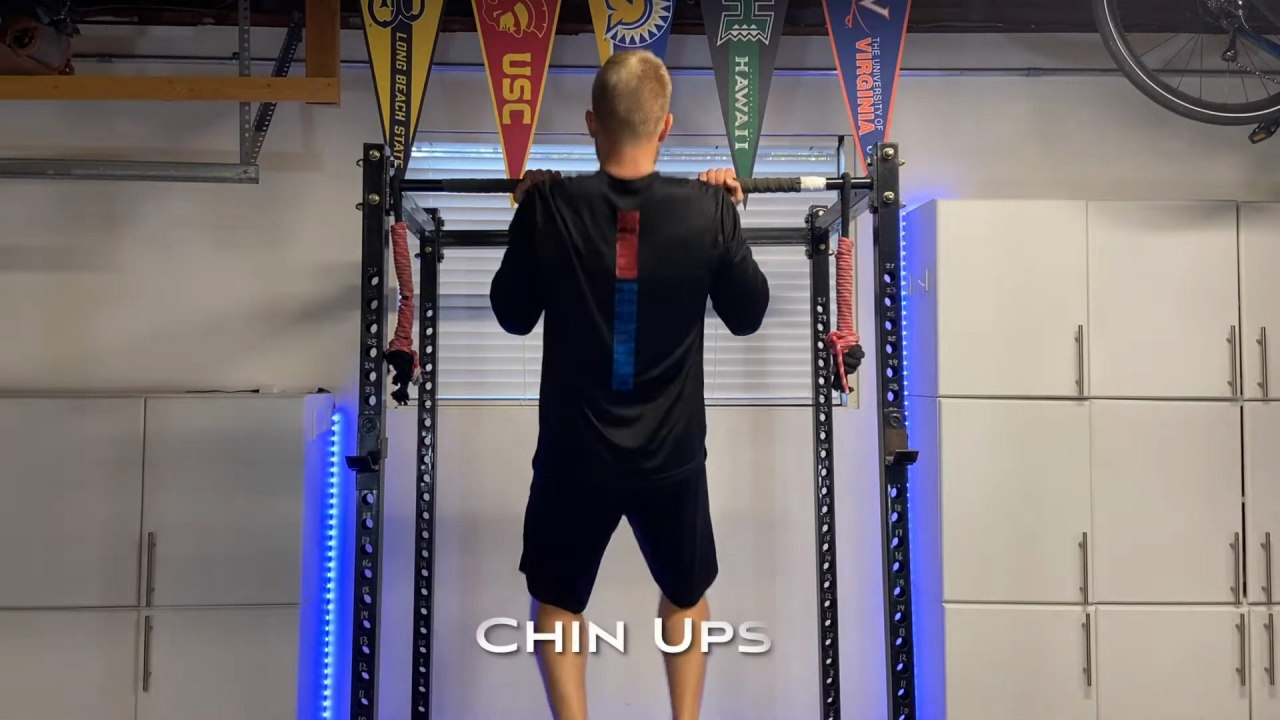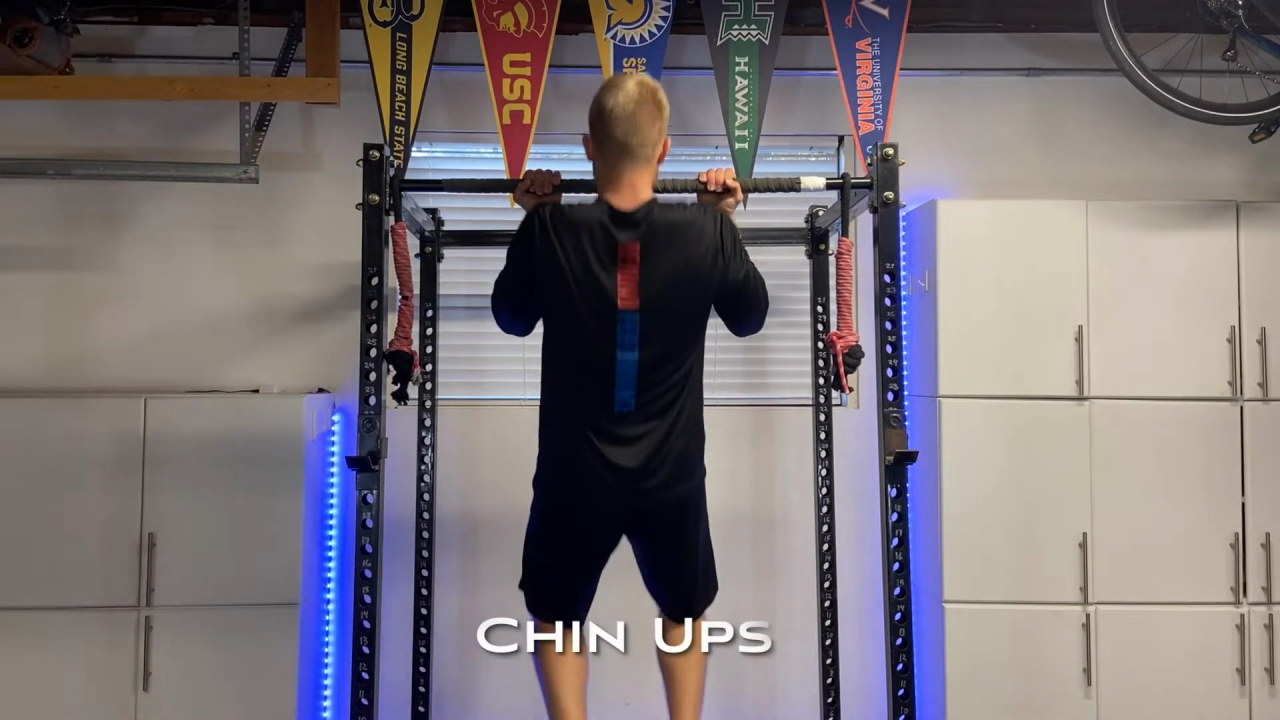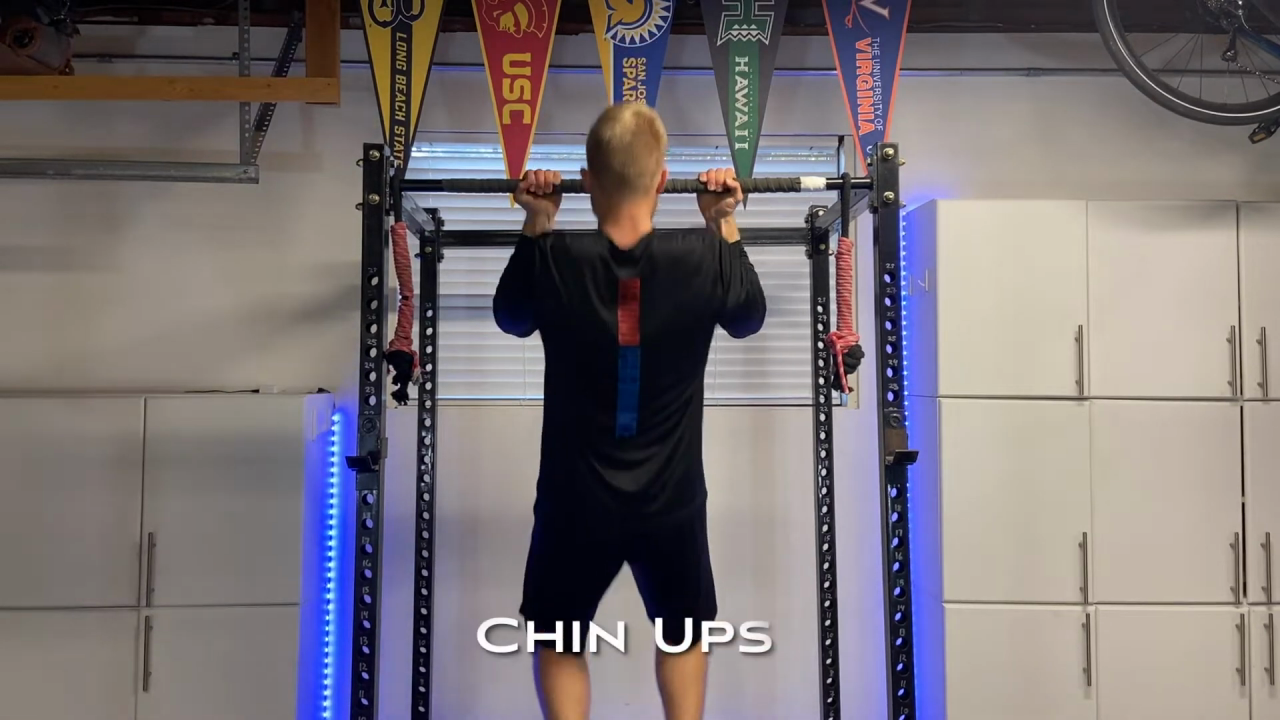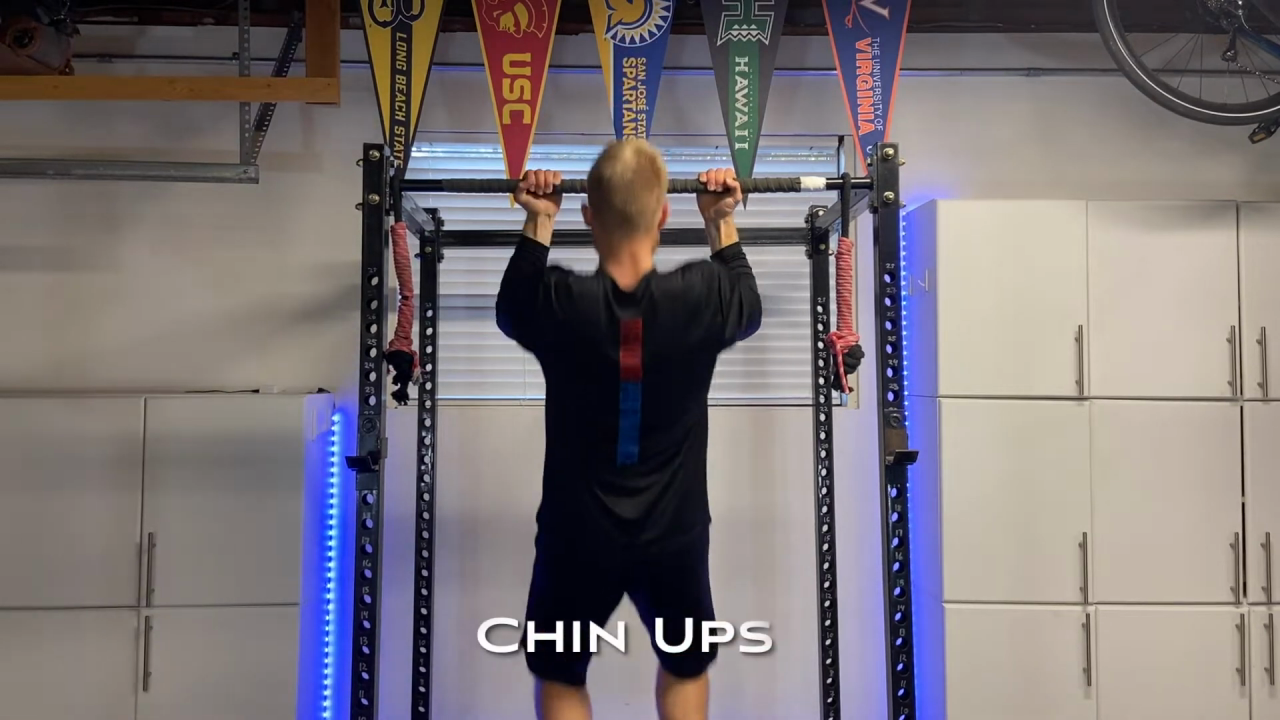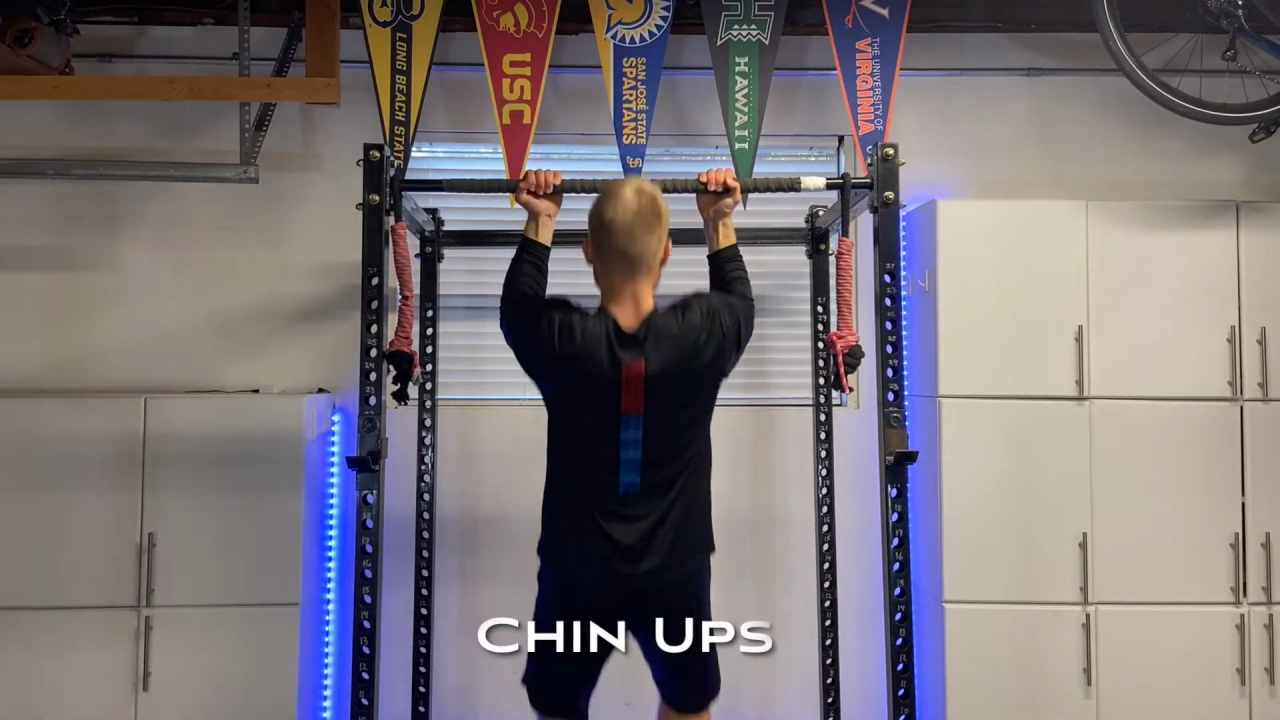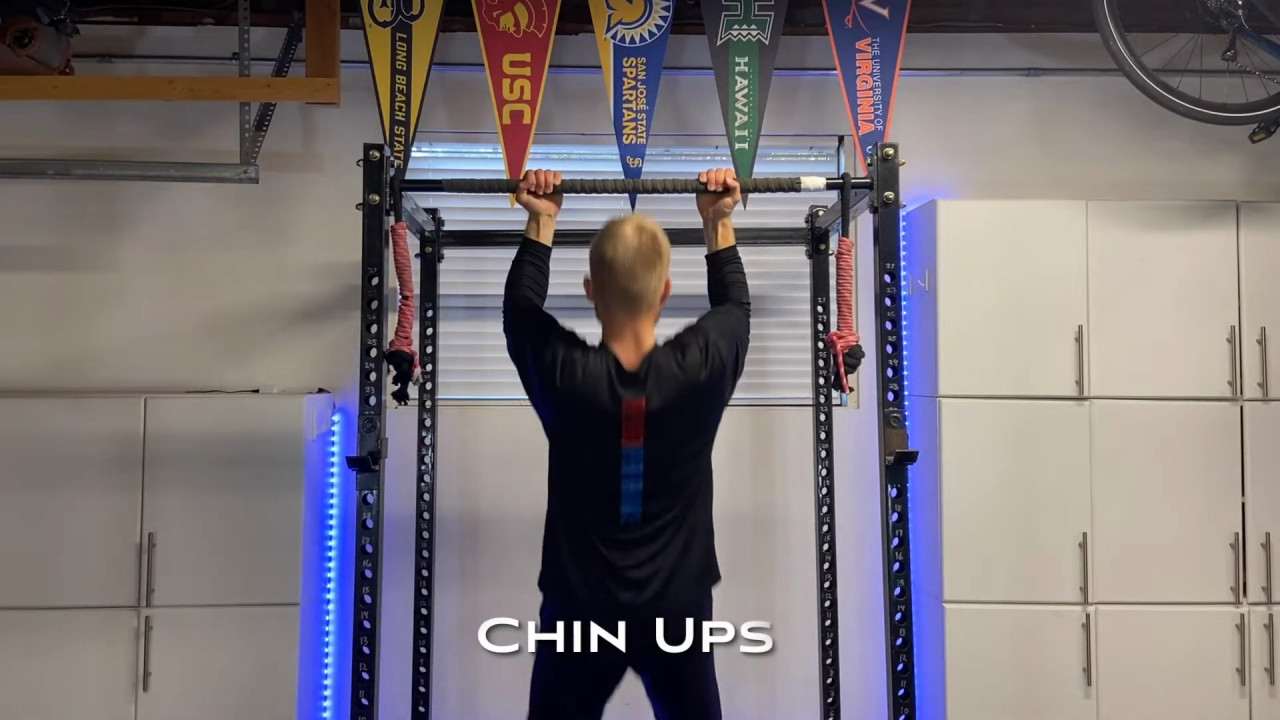
dt=0.1s
person 1, frame 1
left shoulder: (550, 208)
right shoulder: (706, 209)
left elbow: (513, 313)
right elbow: (747, 313)
left hip: (576, 456)
right hip: (671, 455)
left knee: (556, 601)
right knee: (685, 595)
person 1, frame 2
left shoulder: (552, 234)
right shoulder: (705, 233)
left elbow: (512, 316)
right elbow: (749, 316)
left hip: (575, 477)
right hip: (670, 477)
left knee: (556, 621)
right knee: (683, 617)
person 1, frame 3
left shoulder: (552, 263)
right shoulder: (704, 260)
left elbow: (511, 316)
right elbow: (749, 316)
left wrist: (537, 221)
right wrist: (724, 222)
left hip: (577, 503)
right hip: (670, 503)
left knee: (558, 641)
right knee: (683, 635)
person 1, frame 4
left shoulder: (558, 302)
right shoulder: (701, 298)
left elbow: (511, 305)
right elbow: (747, 306)
left wrist: (538, 221)
right wrist: (722, 223)
left hip: (577, 538)
right hip: (672, 536)
right knee: (686, 667)
person 1, frame 5
left shoulder: (561, 340)
right shoulder: (702, 335)
left elbow: (514, 309)
right elbow: (742, 308)
left wrist: (539, 223)
right wrist: (720, 224)
left hip: (579, 572)
right hip: (673, 573)
person 1, frame 6
left shoulder: (564, 379)
right shoulder: (699, 374)
left elbow: (520, 310)
right elbow: (734, 307)
left wrist: (541, 221)
right wrist: (719, 222)
left hip: (580, 608)
right hip: (677, 610)
